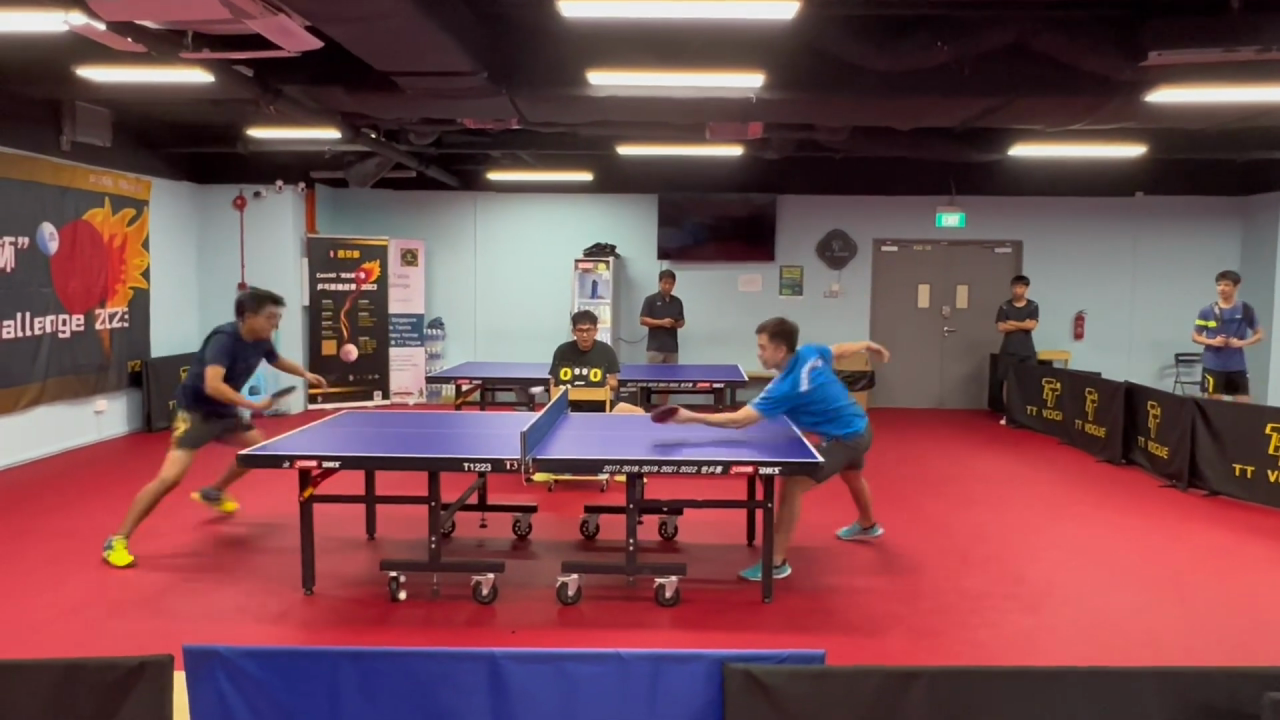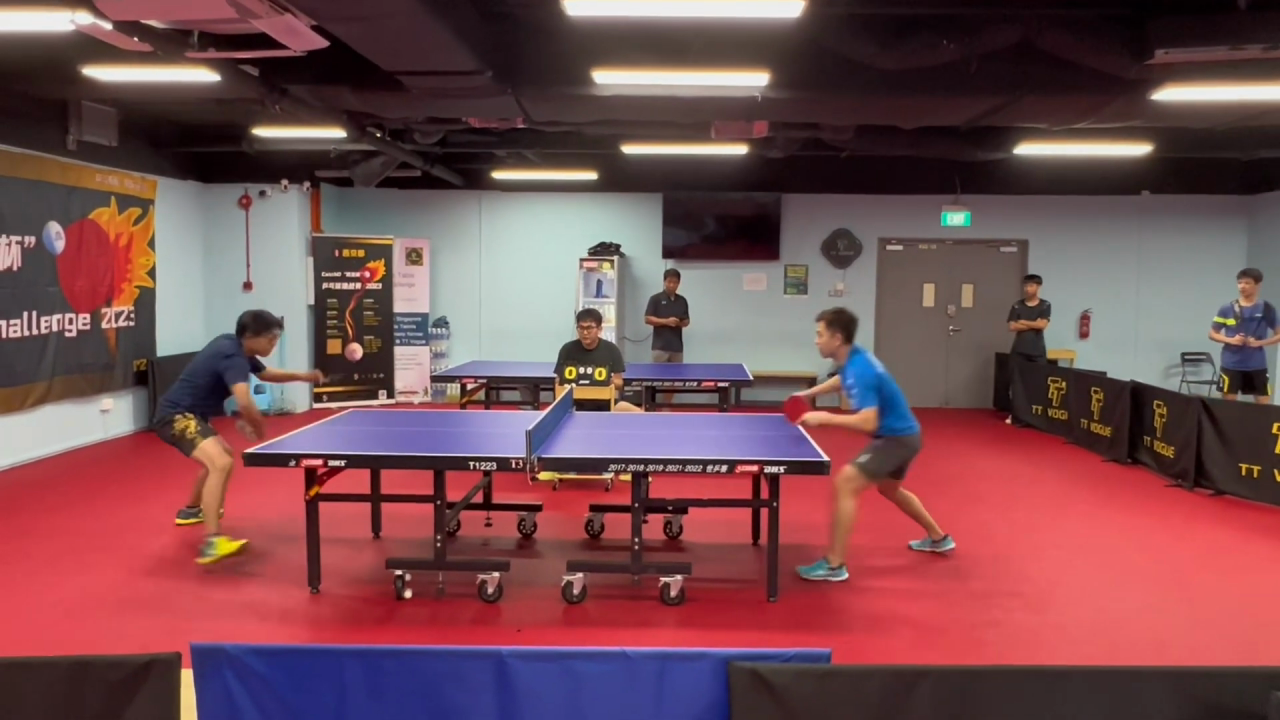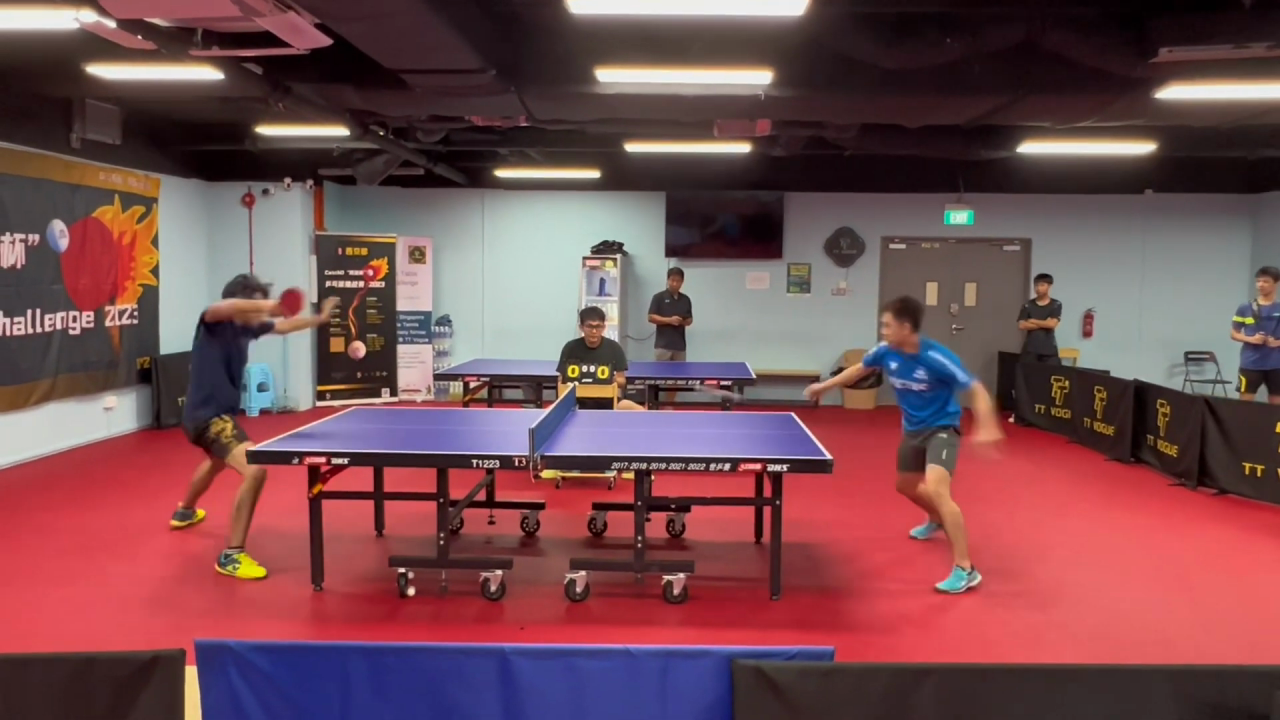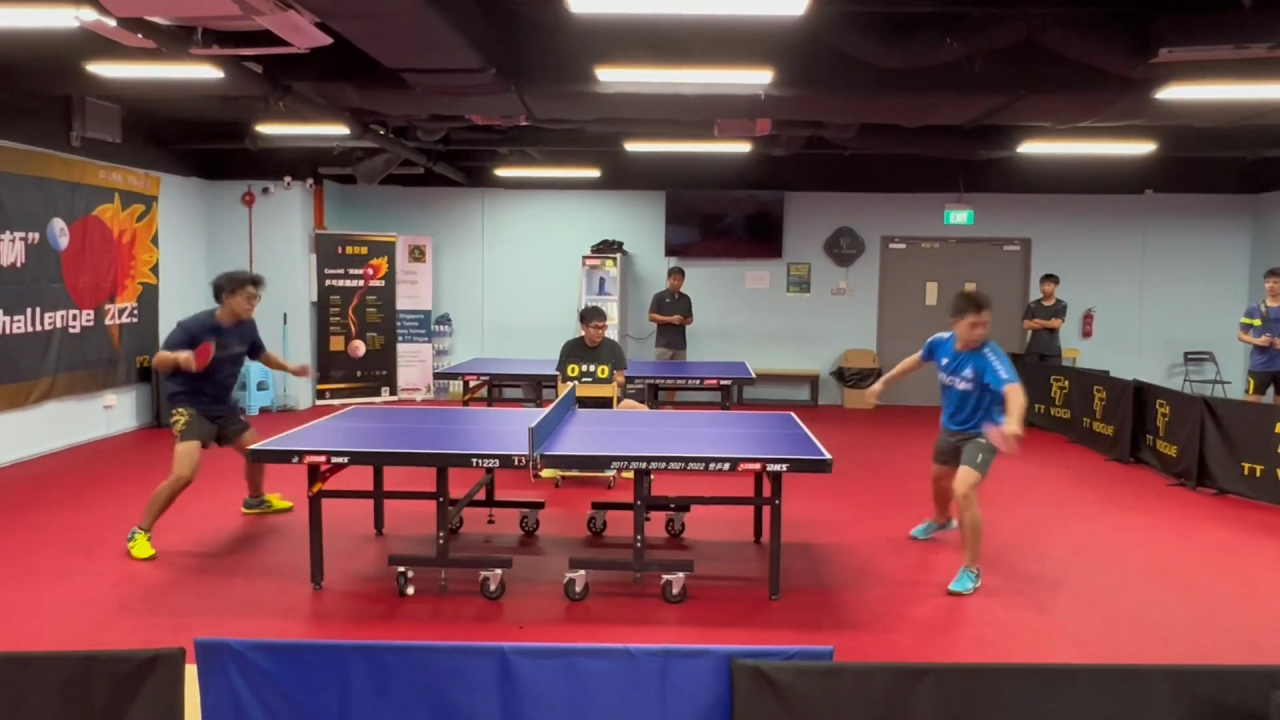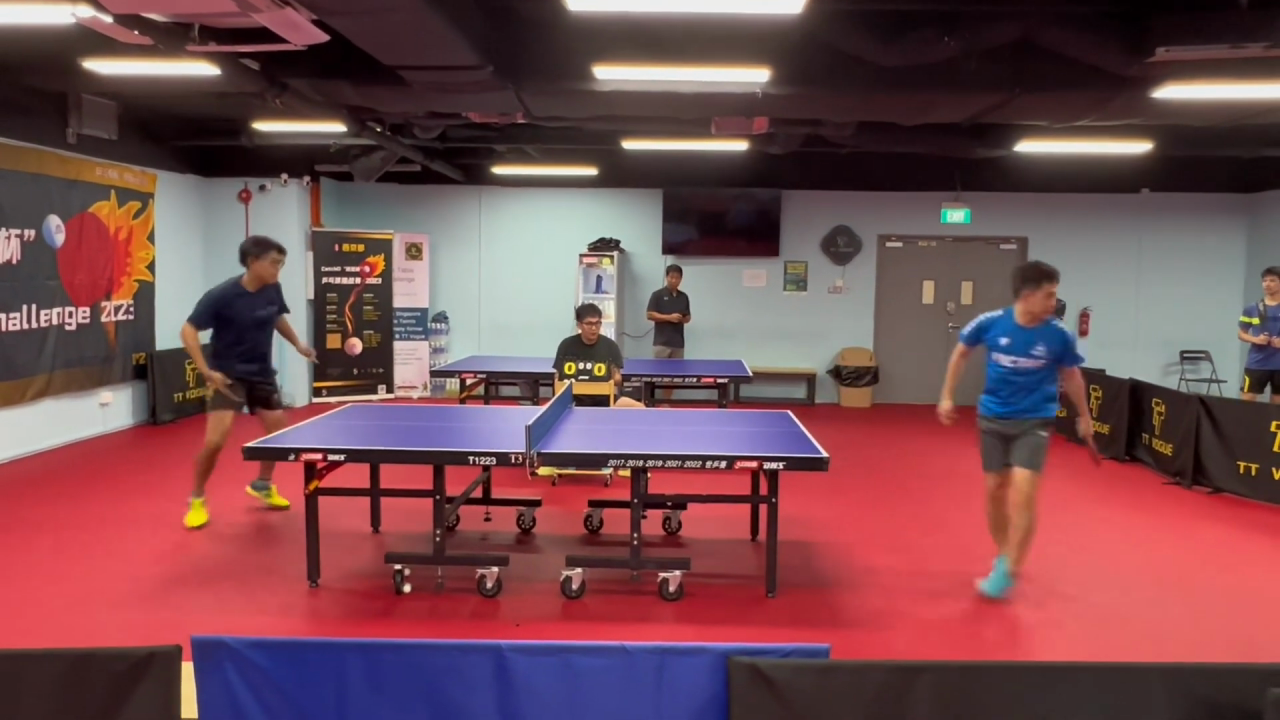
dt=0.3s
person 1, frame 1
left shoulder: (784, 387)
right shoulder: (810, 353)
left elbow: (740, 420)
right elbow: (842, 350)
left wrist: (691, 416)
right wrist: (870, 346)
left hip: (842, 438)
right hip: (860, 430)
left knee: (790, 488)
right knee: (851, 478)
left ankle: (777, 562)
right ankle: (867, 524)
person 1, frame 2
left shoulder: (859, 371)
right shoulder: (854, 357)
left elbow: (868, 423)
right elbow: (841, 380)
left wrist: (823, 417)
right wrist: (808, 393)
left hip: (896, 438)
right hip: (905, 434)
left knee: (844, 484)
right knee: (888, 488)
left ankle: (834, 564)
right ankle: (938, 537)
person 1, frame 3
left shoulder: (938, 358)
right shoulder: (886, 351)
left elbow: (977, 391)
right elbow: (859, 369)
left wrist: (986, 426)
right wrist: (825, 384)
left hip: (942, 430)
right hip: (912, 431)
left knee: (936, 491)
right knee: (905, 485)
left ankle: (964, 568)
right ankle: (938, 519)
person 1, frame 4
left shoulder: (992, 358)
right shoulder: (940, 342)
left elbow: (1014, 393)
right elbow: (916, 361)
left wrist: (1012, 424)
right wrist: (882, 383)
left hip: (982, 434)
right hip: (951, 428)
left knee: (963, 491)
right knee: (939, 478)
left ankle: (971, 568)
right ankle: (941, 521)
person 1, frame 5
left shoulder: (1059, 335)
right shoulder: (989, 323)
left elbow: (1072, 376)
right elbow: (960, 353)
left wrist: (1084, 415)
right wrist: (947, 396)
left hip: (1035, 422)
right hip: (994, 419)
left knee: (1024, 492)
right knee: (995, 490)
left ankle: (1008, 568)
right ankle: (1004, 558)
person 2, frame 1
left shoulder: (260, 341)
right shoulder: (225, 339)
left elbow: (279, 361)
right elbow: (212, 385)
left wrist: (305, 374)
right wrist: (251, 405)
left hip: (221, 410)
right hip: (193, 410)
left knee: (259, 447)
right knee: (172, 475)
left ankle: (213, 494)
right ankle: (119, 539)
person 2, frame 2
left shoulder: (235, 347)
right shoulder: (235, 358)
left elbow: (265, 373)
right elbow: (244, 402)
left wrist: (302, 377)
right wrist: (260, 428)
left hip: (185, 414)
right hip: (176, 416)
left knee: (224, 454)
right knee: (221, 464)
left ankle: (190, 509)
right ankle: (212, 544)
person 2, frame 3
left shoulder: (243, 325)
right shoulder: (217, 319)
left elbow: (281, 327)
right elbow: (219, 308)
left wrist: (319, 319)
right wrist: (262, 306)
left hip: (220, 412)
right hip: (211, 414)
left knee: (218, 461)
right knee: (255, 472)
left ankle: (185, 512)
right ankle: (232, 553)
person 2, frame 4
left shoulder: (246, 327)
right shoulder: (193, 327)
left elbow: (260, 355)
right elbow: (159, 361)
left wrist: (289, 368)
right wrist: (179, 357)
left hip: (223, 404)
right hip: (190, 407)
right knee: (183, 475)
left ankle: (256, 500)
right ankle: (140, 532)
person 2, frame 5
left shoulder: (272, 290)
right shoulder: (222, 295)
right elbow: (188, 331)
left wrist: (299, 345)
right wrist: (205, 370)
left hip: (261, 373)
right hip: (227, 376)
left knee: (276, 429)
right knee: (216, 439)
left ankle: (262, 484)
right ankle: (197, 499)
